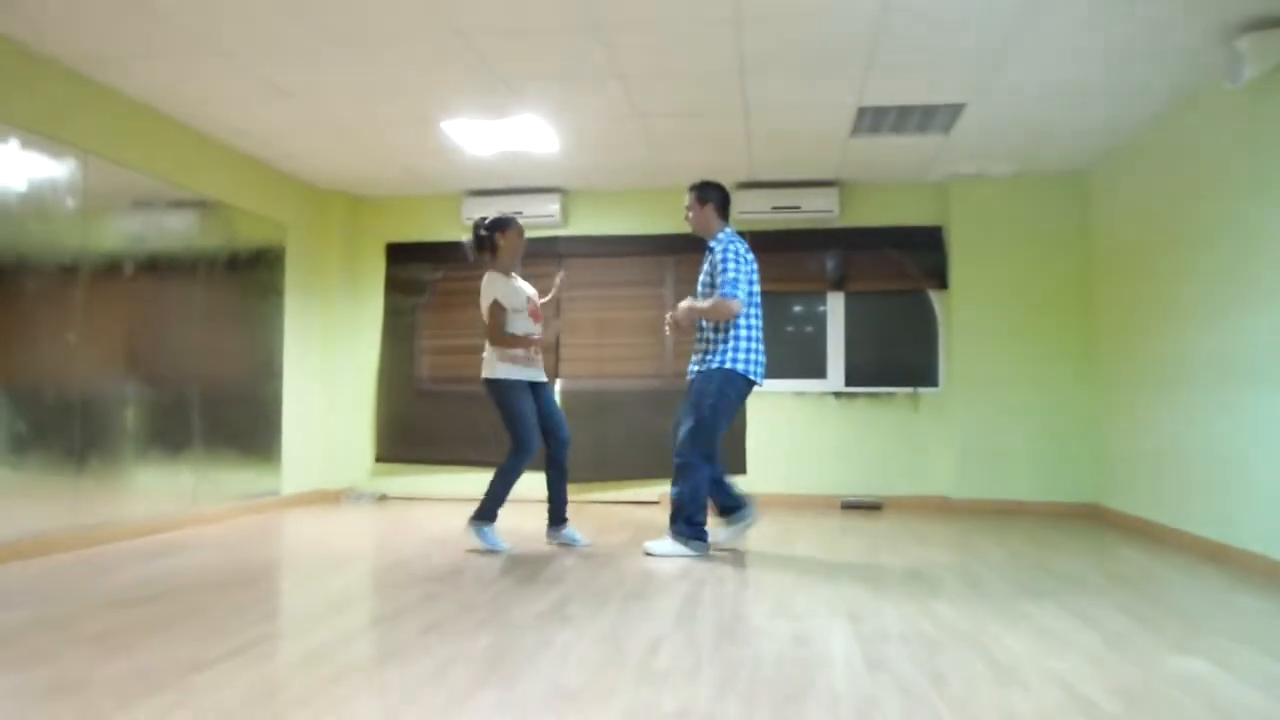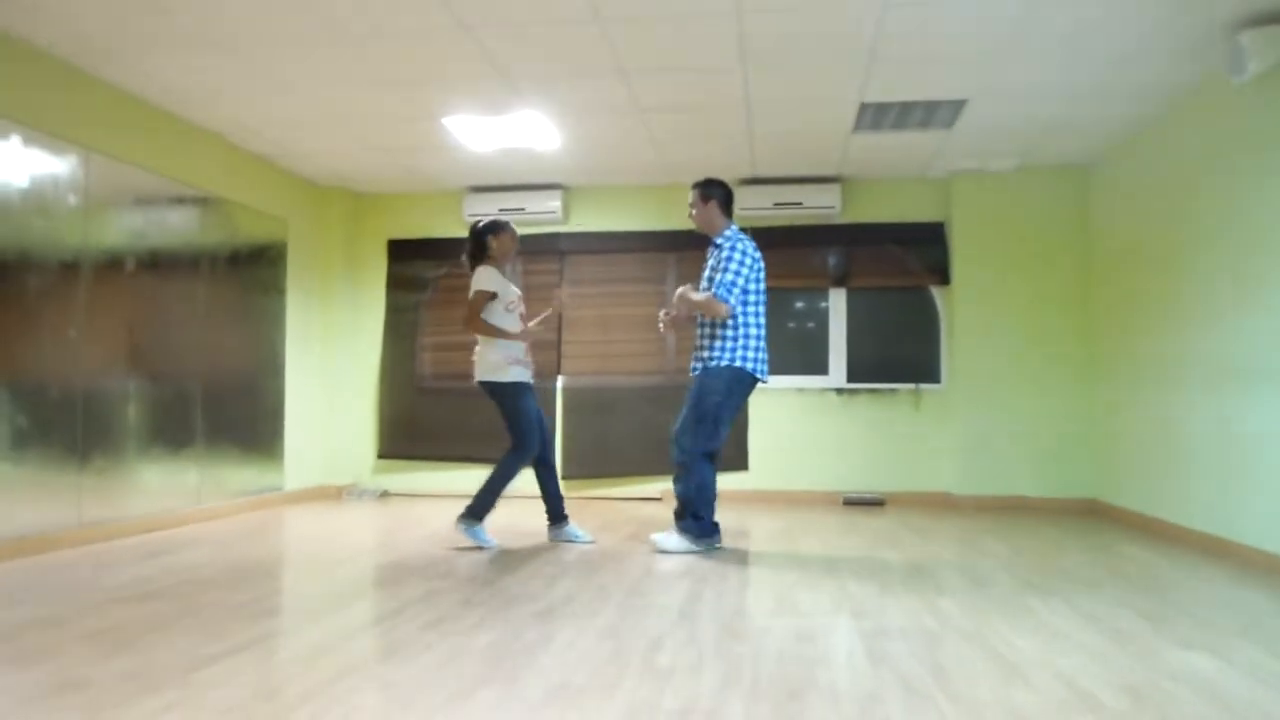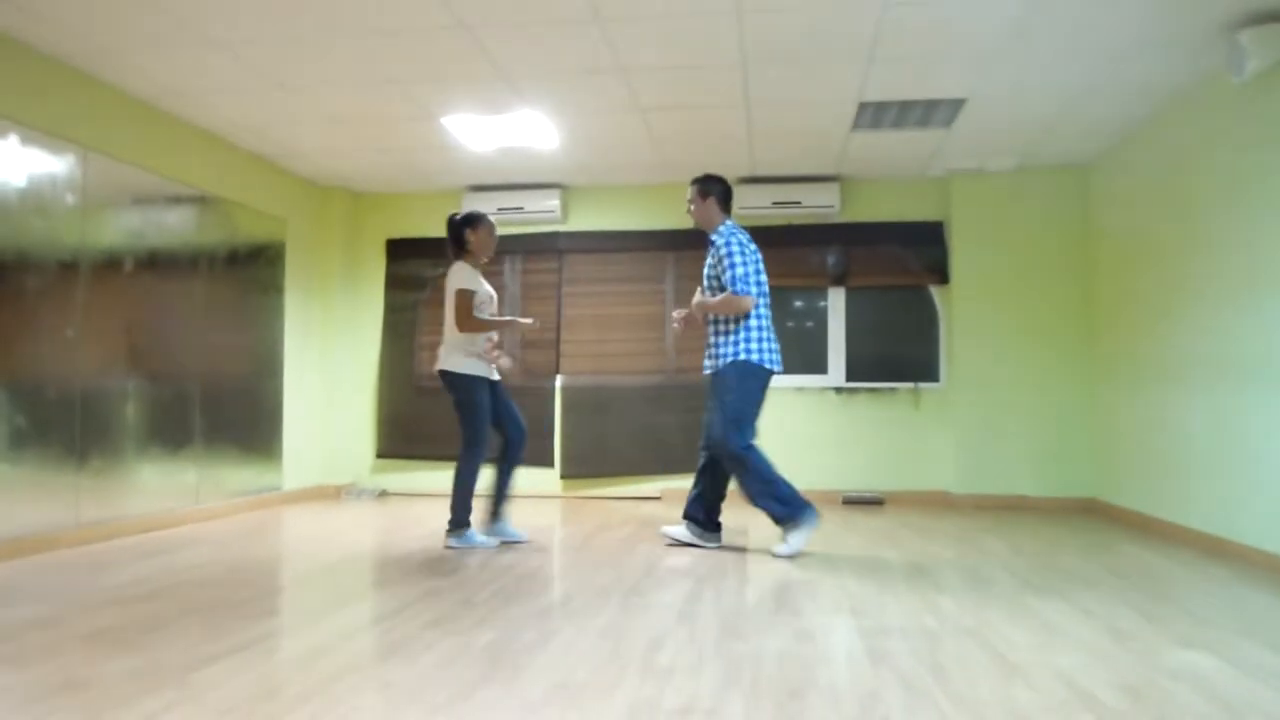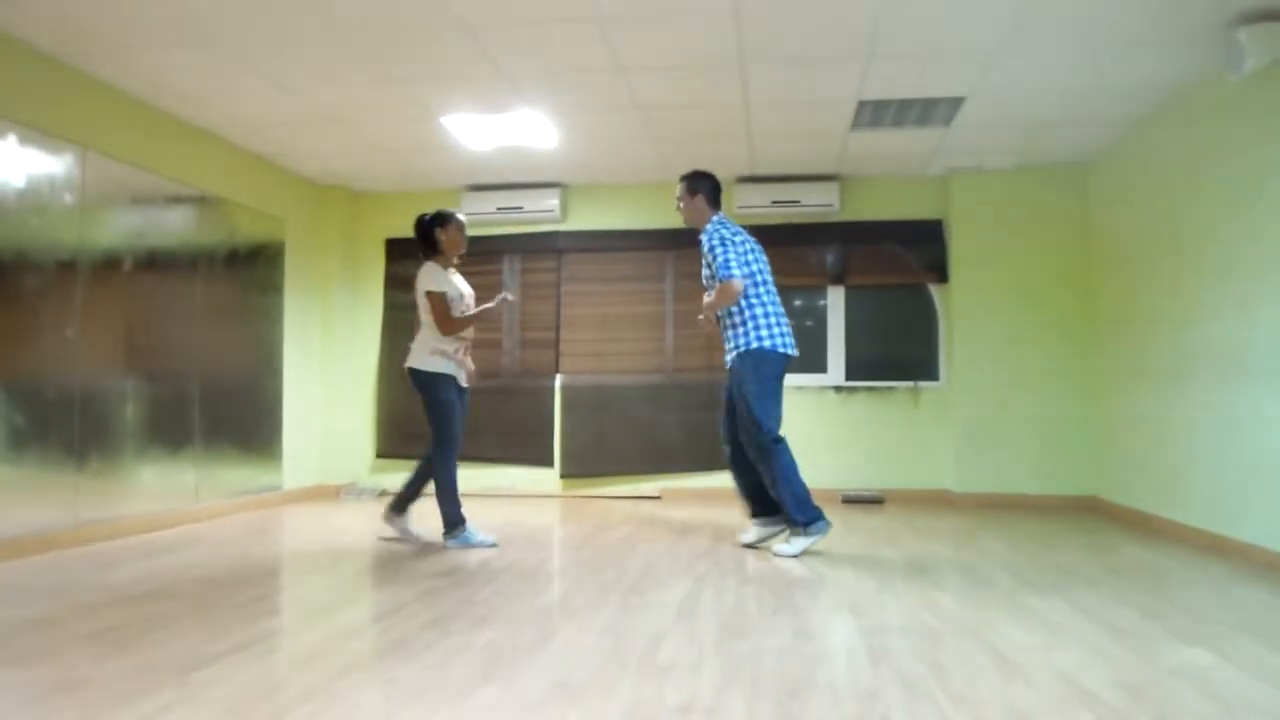
dt=0.2s
person 1, frame 1
left shoulder: (729, 250)
right shoulder: (720, 250)
left elbow: (729, 306)
left wrist: (691, 307)
right wrist: (684, 317)
left hip: (728, 364)
right hip: (718, 364)
left knee: (693, 447)
right knee: (697, 446)
left ankle: (688, 535)
right ankle: (734, 510)
person 1, frame 2
left shoulder: (737, 247)
right shoulder: (721, 250)
left elbow: (719, 307)
left wrist: (686, 295)
right wrist: (681, 314)
left hip: (732, 362)
right hip: (715, 362)
left knee: (694, 444)
right knee: (687, 441)
left ankle: (696, 529)
right ankle: (699, 527)
person 1, frame 3
left shoulder: (731, 244)
right shoulder: (724, 245)
left elbow: (743, 303)
left wrist: (703, 303)
right wrist: (695, 315)
left hip: (743, 358)
right hip: (731, 358)
left knee: (731, 443)
right knee: (716, 441)
left ankle: (796, 515)
right ankle: (701, 524)
person 1, frame 4
left shoulder: (716, 237)
right shoulder: (734, 235)
left elbow: (732, 287)
left wrist: (709, 306)
right wrist: (715, 311)
left hip: (756, 345)
right hip: (757, 345)
left knee: (760, 436)
right knee: (739, 435)
left ankle: (806, 520)
right ankle: (768, 512)
person 2, frame 1
left shoulder: (513, 277)
right shoulder: (494, 282)
right elbow: (496, 338)
left wrist: (552, 295)
right wrist: (539, 340)
left hip: (532, 374)
right hip: (506, 375)
left knee: (559, 441)
right knee: (525, 447)
left ankle: (558, 524)
right ankle: (483, 519)
person 2, frame 2
left shoulder: (496, 280)
right shoulder: (487, 275)
right elbow: (470, 321)
left wrist: (550, 313)
right wrist: (515, 335)
left hip: (515, 374)
right hip: (502, 374)
left knee: (542, 444)
right knee: (526, 446)
left ankle: (558, 522)
right ankle: (472, 517)
person 2, frame 3
left shoulder: (475, 275)
right shoulder: (463, 273)
right elbow: (464, 323)
left wrist: (495, 352)
right wrist: (513, 323)
left hip: (482, 371)
right hip: (463, 369)
left knee: (516, 435)
right knee: (476, 445)
left ankle: (497, 517)
right ankle: (459, 528)
person 2, frame 4
left shoulder: (453, 274)
right shoulder: (432, 273)
right elbow: (445, 326)
left wrist: (464, 356)
right wrist: (491, 306)
left hip: (450, 369)
right hip: (431, 368)
left knee: (447, 445)
right knee: (447, 444)
left ankle: (398, 510)
right ankle: (454, 527)
